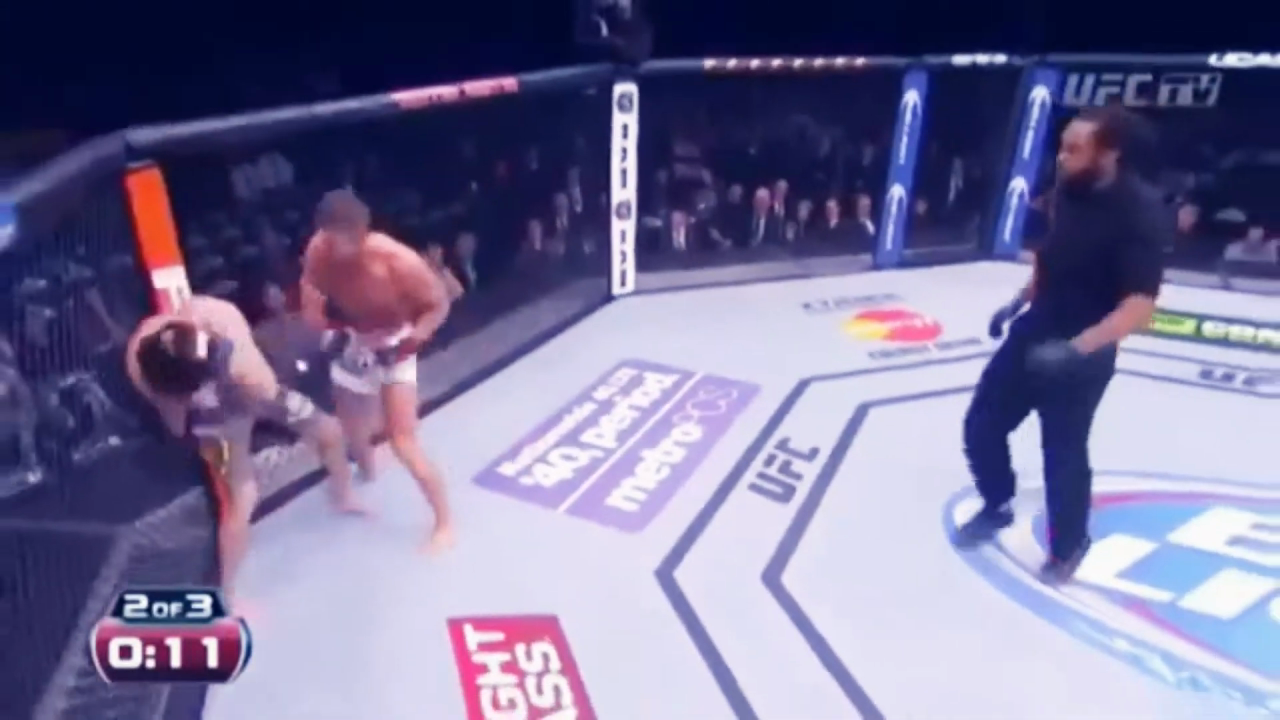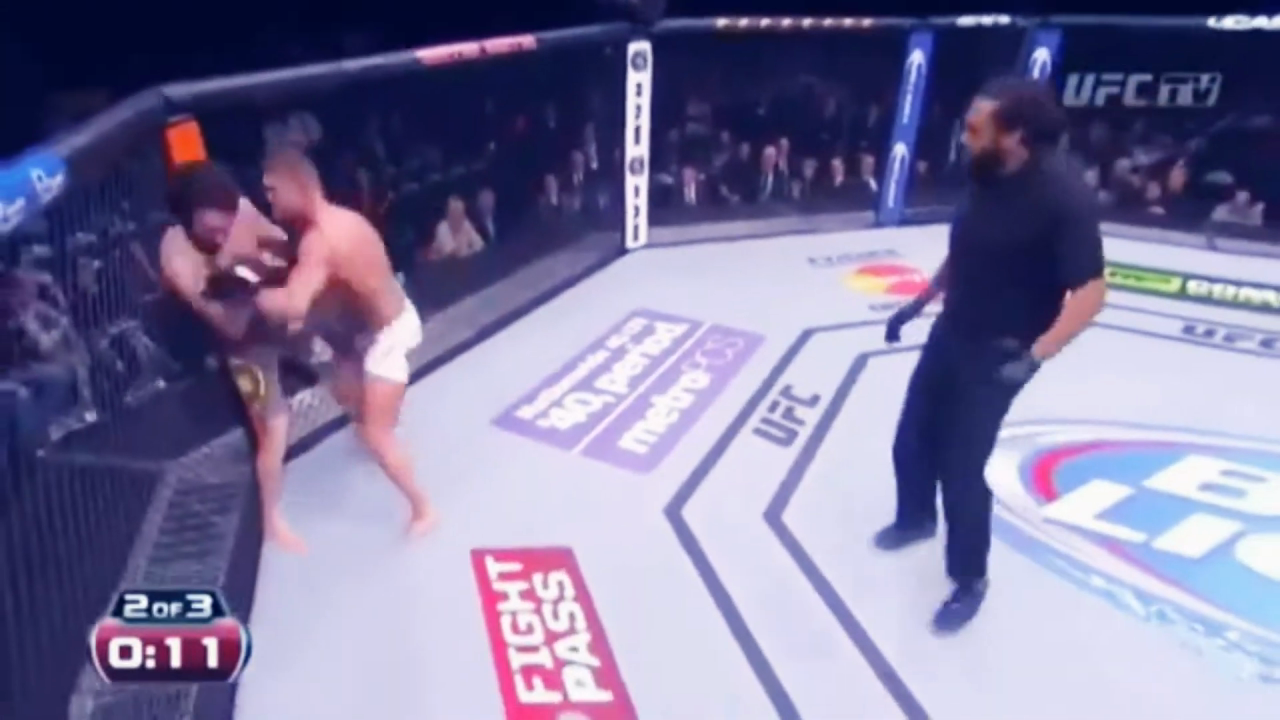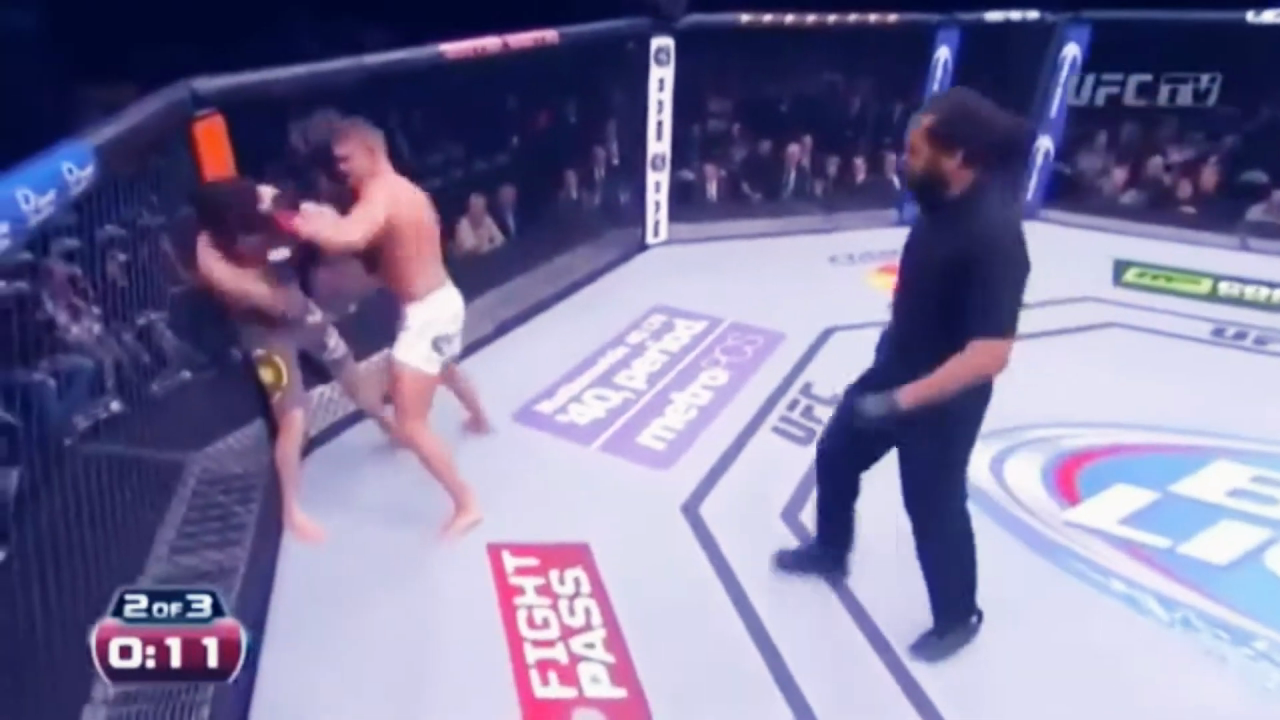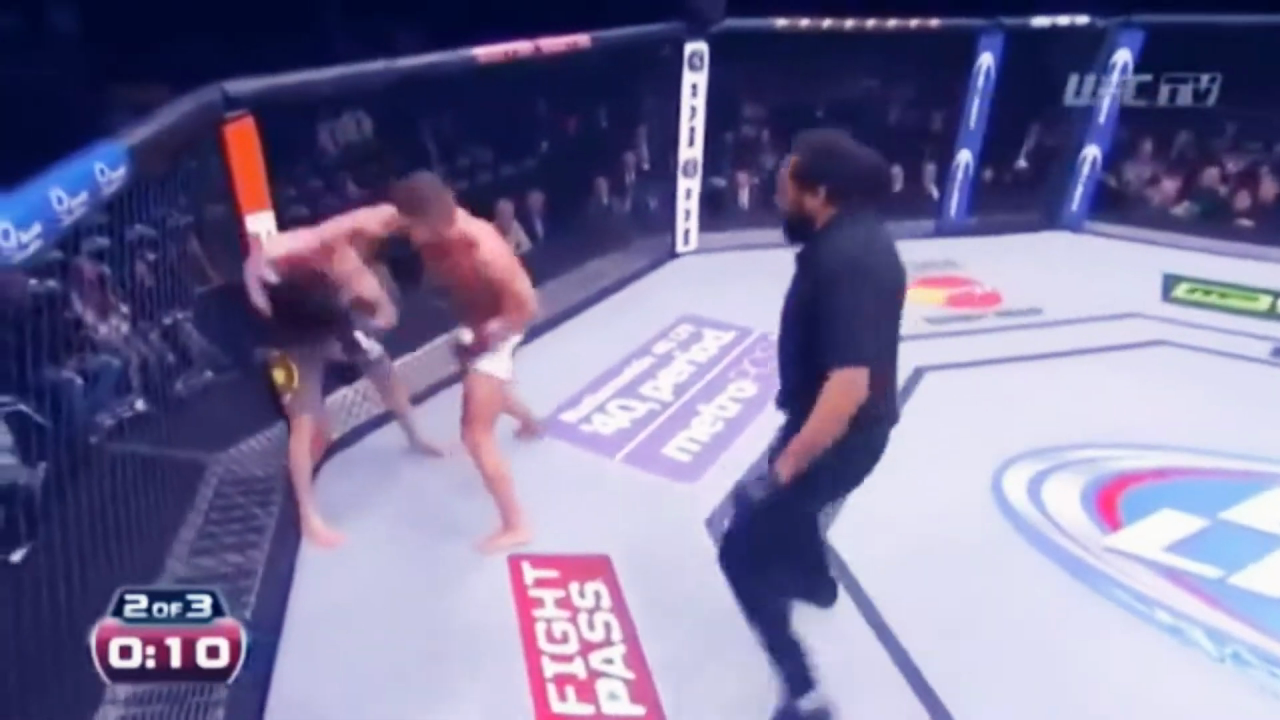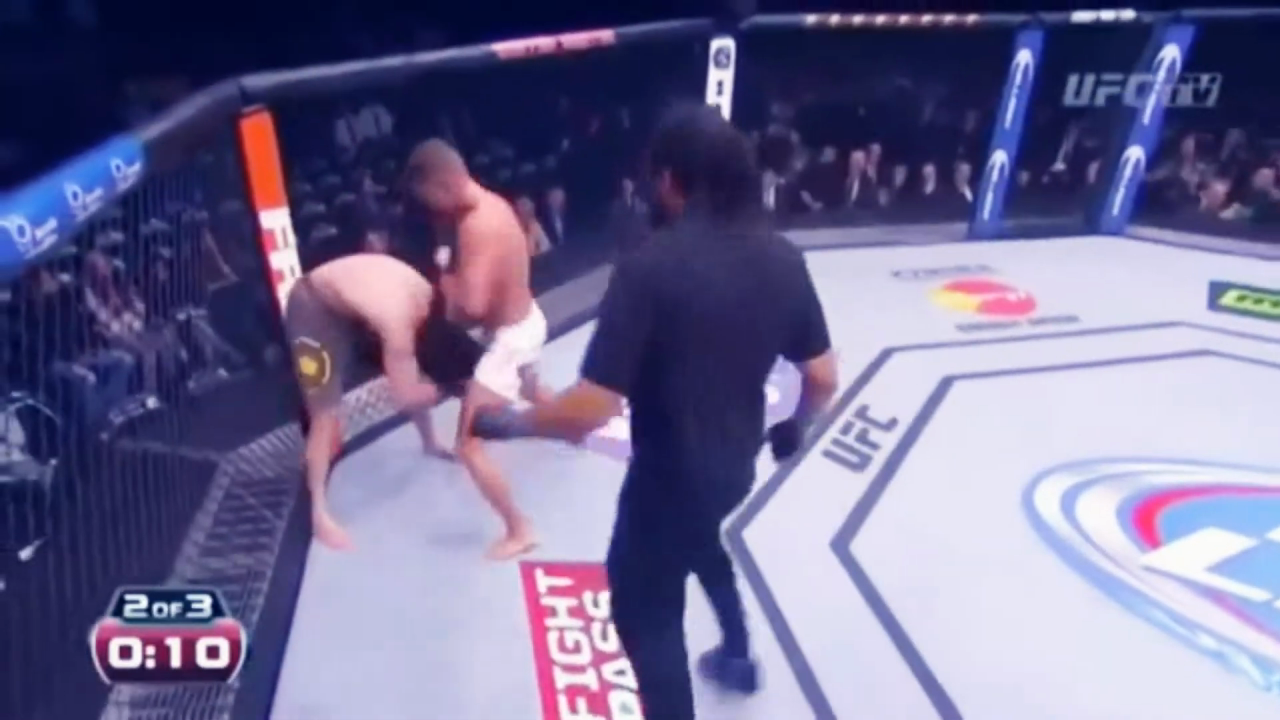
dt=0.4s
person 1, frame 1
left shoulder: (1140, 213)
right shoulder: (1069, 192)
left elbow: (1140, 306)
left wrist: (1075, 348)
right wrist: (1016, 304)
left hip: (1080, 354)
right hip: (1035, 331)
left knee: (1064, 454)
right knee: (981, 426)
left ankle: (1069, 545)
right ankle: (994, 508)
person 1, frame 2
left shoulder: (1060, 194)
right shoulder: (984, 181)
left elbow: (1090, 291)
left wrist: (1034, 356)
right wrist: (919, 301)
left hip: (1000, 355)
right hip: (952, 340)
left knee: (959, 466)
right knee: (911, 440)
left ankle: (969, 581)
right ankle: (916, 516)
person 1, frame 3
left shoulder: (993, 234)
right shoulder: (945, 201)
left elbow: (990, 353)
left wrist: (897, 400)
left hip: (942, 398)
right hip: (900, 367)
left knee: (934, 507)
right knee: (835, 454)
left ankle: (958, 616)
right ankle: (828, 553)
person 1, frame 4
left shoulder: (843, 259)
right shoulder: (861, 238)
left elbow: (849, 386)
left wrist: (780, 468)
left hip: (838, 437)
right hip: (850, 427)
left knee: (745, 552)
right knee: (782, 505)
right ankle: (814, 579)
person 1, frame 5
left shoulder: (650, 266)
right shoulder: (781, 258)
left elbow: (592, 407)
right elbow: (823, 378)
left wrist: (512, 422)
right wrist: (796, 427)
left hip: (670, 469)
right hip: (736, 461)
left knee: (645, 614)
right knee: (696, 535)
right ankle: (735, 654)
person 2, frame 1
left shoulder: (401, 263)
right shoulder: (319, 250)
left elbow: (439, 306)
right elbow: (312, 310)
left wrist: (414, 340)
right wrist: (340, 329)
left hip: (393, 348)
right hip: (353, 345)
left knee: (403, 442)
right knee: (351, 429)
left ankle: (444, 521)
right ankle: (366, 472)
person 2, frame 2
left shoulder: (321, 239)
right shoulder: (340, 218)
left elbow: (292, 305)
left wrist: (250, 291)
left hip: (389, 333)
right hip: (377, 321)
left knee: (375, 433)
right knee: (345, 387)
left ankle: (423, 510)
person 2, frame 3
left shoulder: (384, 194)
right shoulder: (404, 194)
left elbow: (346, 239)
left wrist: (296, 222)
left hip: (425, 314)
right hip: (445, 300)
left knee: (411, 424)
right knee: (446, 370)
left ankle: (466, 506)
right ankle: (479, 418)
person 2, frame 4
left shoulder: (487, 256)
right shoulder: (446, 215)
left elbow: (528, 308)
left wrist: (480, 337)
left hip: (494, 336)
right hip: (476, 325)
left knee: (477, 439)
right knee: (491, 393)
left ankle: (514, 526)
right ankle: (531, 424)
person 2, frame 5
left shoulder: (475, 225)
right shoulder: (490, 205)
left elbow: (473, 304)
left wrist: (444, 280)
left hip: (510, 337)
right hip: (529, 321)
left knee: (469, 445)
right knee: (528, 386)
left ankle: (519, 530)
person 3, frame 1
left shoulder: (218, 317)
right shoulder: (141, 362)
left elbow: (267, 389)
right elbow: (177, 418)
left wrist: (222, 360)
right wrist: (194, 423)
left hip: (244, 391)
right hip: (212, 414)
left knee: (328, 431)
right knee: (243, 498)
left ankle: (345, 498)
right ankle: (226, 593)
person 3, frame 2
left shoulder: (239, 207)
right shoulder: (177, 260)
left elbow: (281, 244)
right elbow: (233, 328)
right hip: (245, 335)
right knee: (275, 429)
right ankle: (272, 519)
person 3, frame 3
left shoulder: (265, 200)
right shoulder: (212, 262)
right elbow: (282, 305)
right wrist: (282, 265)
left hip: (298, 306)
right hip: (264, 327)
left knee: (349, 369)
right knee: (294, 419)
left ankle: (391, 429)
right ankle: (292, 511)
person 3, frame 4
left shoulder: (337, 253)
right shoulder: (260, 282)
left elbow: (387, 313)
left hip: (338, 321)
right hip: (292, 330)
left knee: (382, 368)
right knee: (306, 420)
left ankle: (415, 438)
right ankle: (308, 515)
person 3, frame 5
right shoulder: (400, 327)
right elbow: (406, 397)
right wrist: (449, 389)
left hip: (351, 296)
right hip: (314, 306)
left knee: (418, 383)
right knee: (326, 414)
left ankle: (430, 443)
right ankle: (320, 513)
